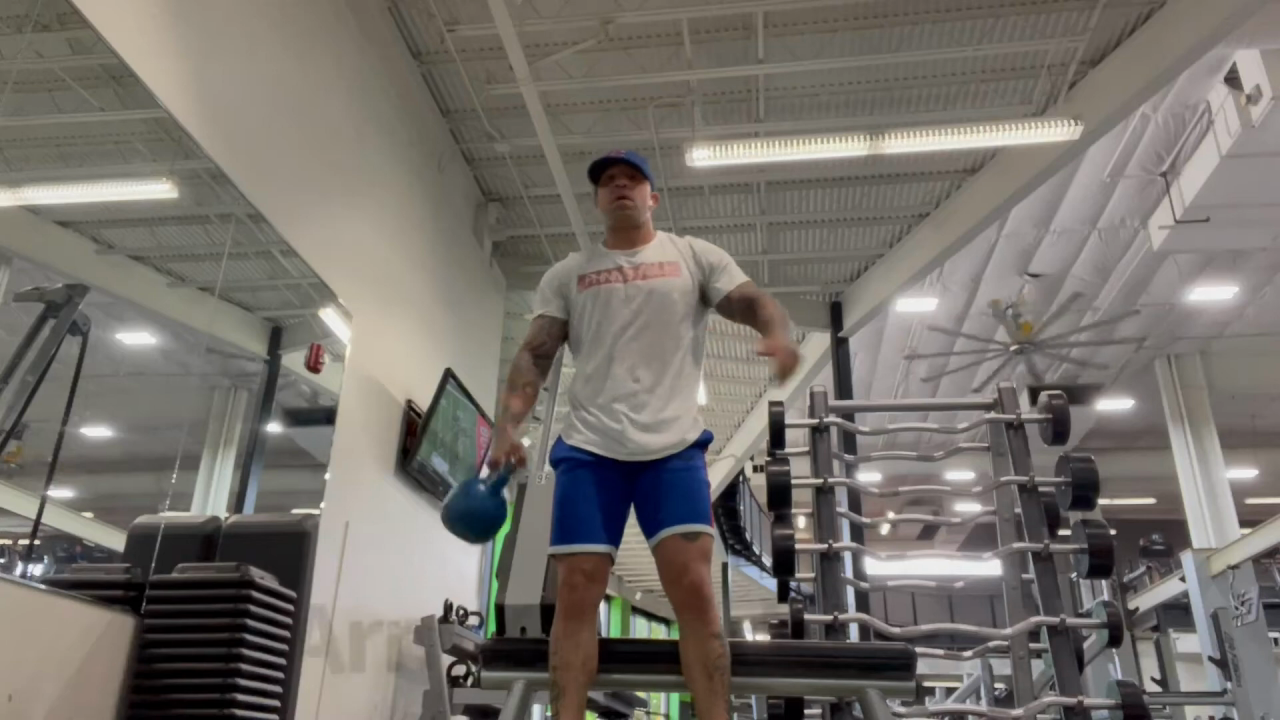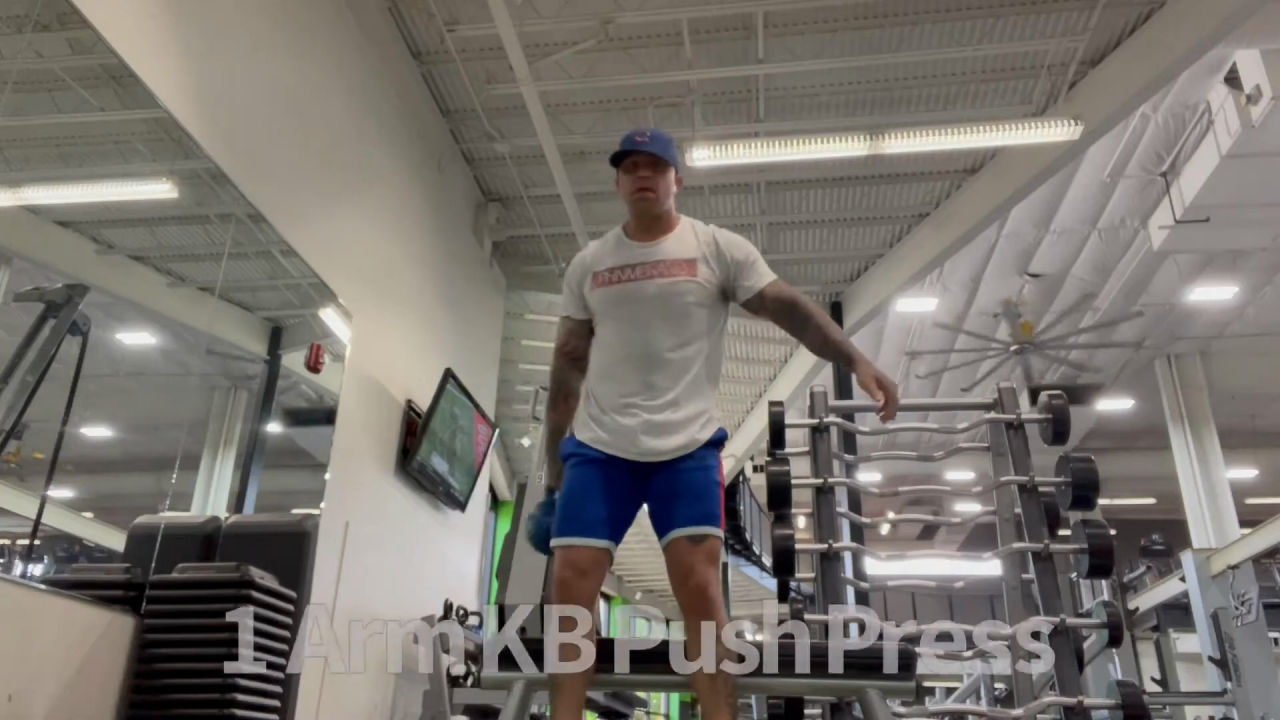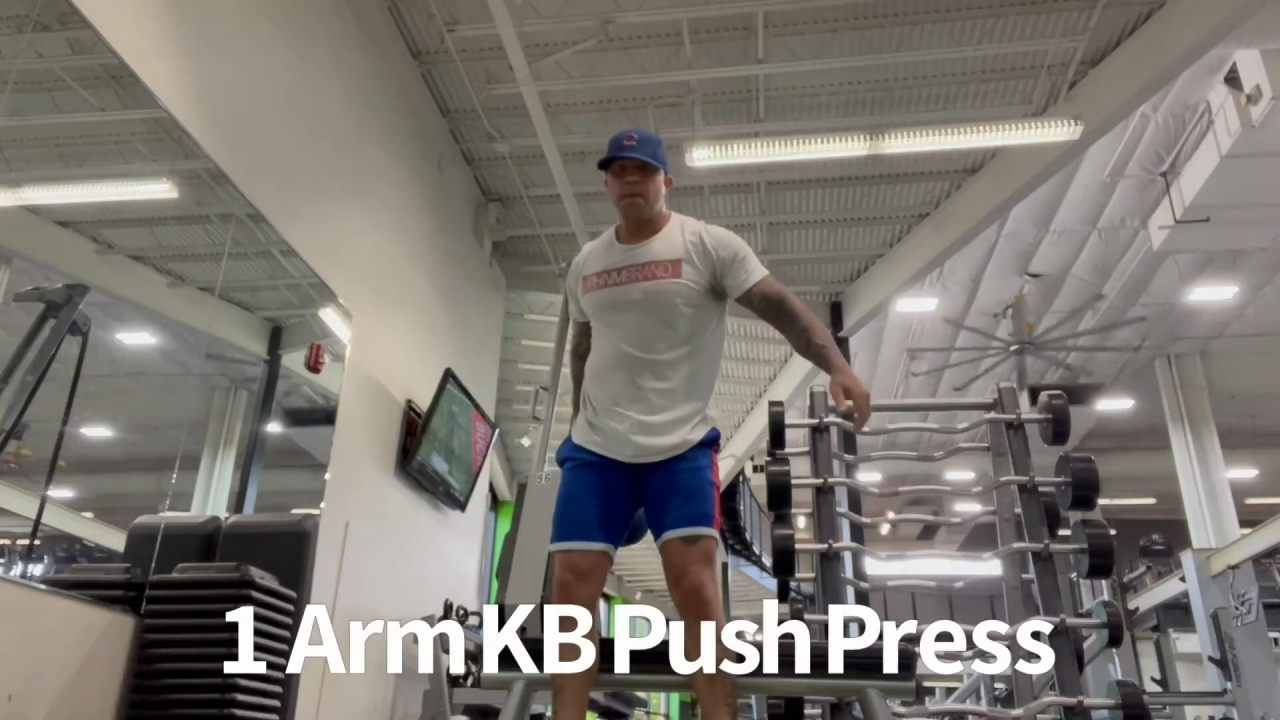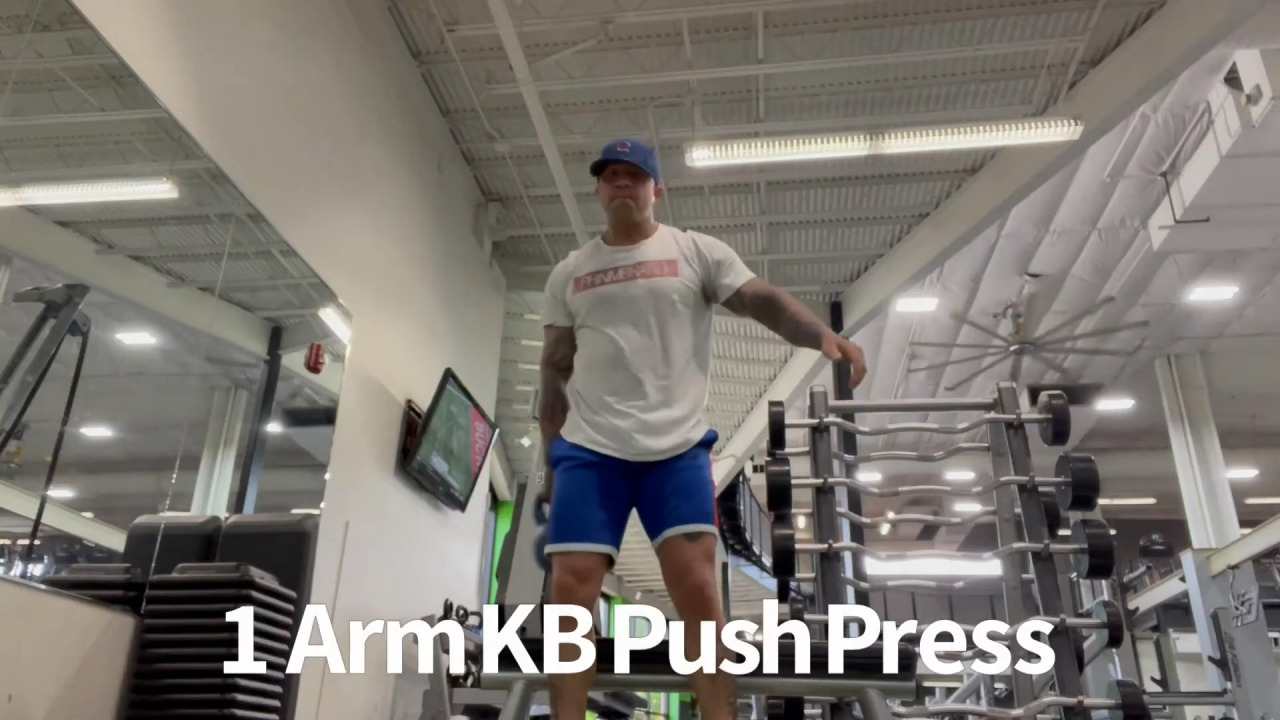
dt=0.3s
person 1, frame 1
left shoulder: (695, 256)
right shoulder: (567, 273)
left elbow: (758, 304)
right elbow: (535, 353)
left wrist: (776, 333)
right wrist: (507, 427)
left hip: (674, 447)
right hip: (588, 449)
left knee: (694, 587)
right knee: (576, 591)
person 1, frame 2
left shoulder: (719, 248)
right shoulder: (588, 263)
left elbow: (791, 309)
right elbow: (569, 361)
left wrist: (858, 360)
right wrist: (552, 453)
left hip: (686, 447)
right hip: (597, 448)
left knee: (699, 589)
right knee: (571, 587)
person 1, frame 3
left shoulder: (710, 245)
right shoulder: (586, 264)
left elbow: (780, 307)
left wrist: (837, 366)
left hip: (681, 447)
right hip: (594, 450)
left knee: (696, 589)
right knee: (571, 590)
person 1, frame 4
left shoulder: (697, 252)
right shoulder: (570, 272)
left elbow: (765, 302)
right elbow: (554, 370)
left wrist: (824, 335)
right wrist: (550, 463)
left hip: (678, 448)
right hip: (589, 450)
left knee: (697, 590)
right knee: (570, 590)
